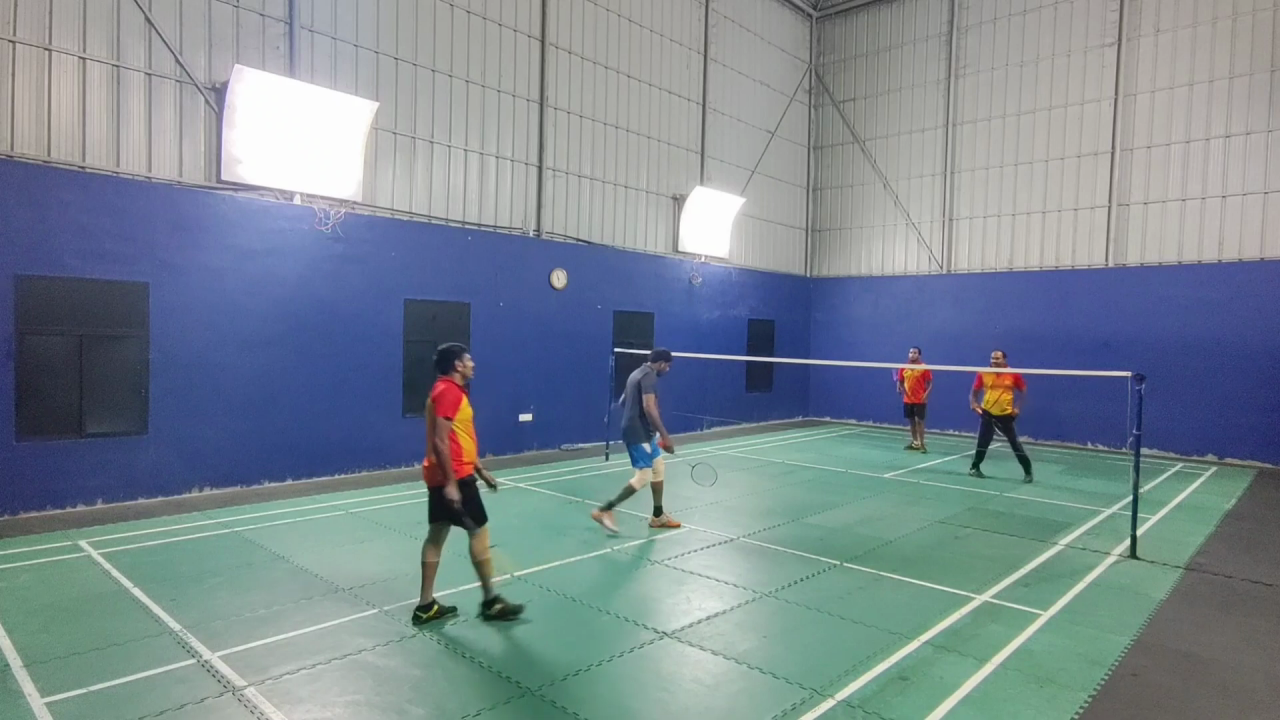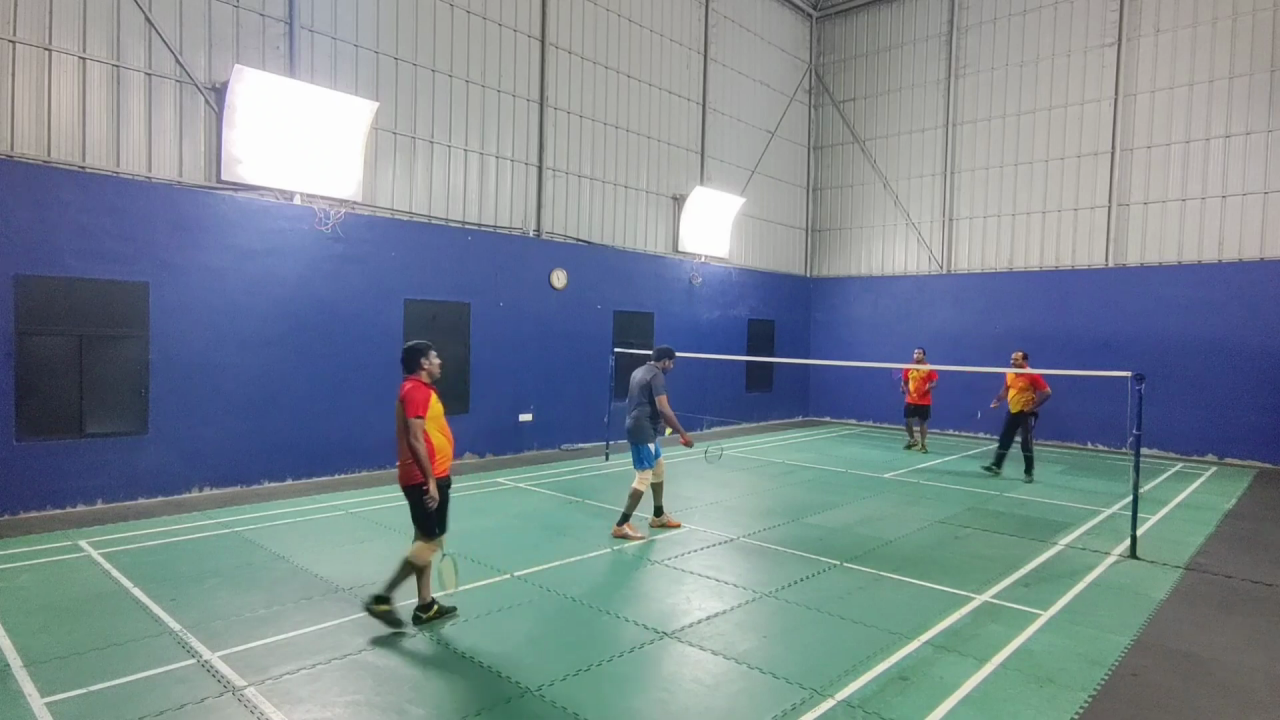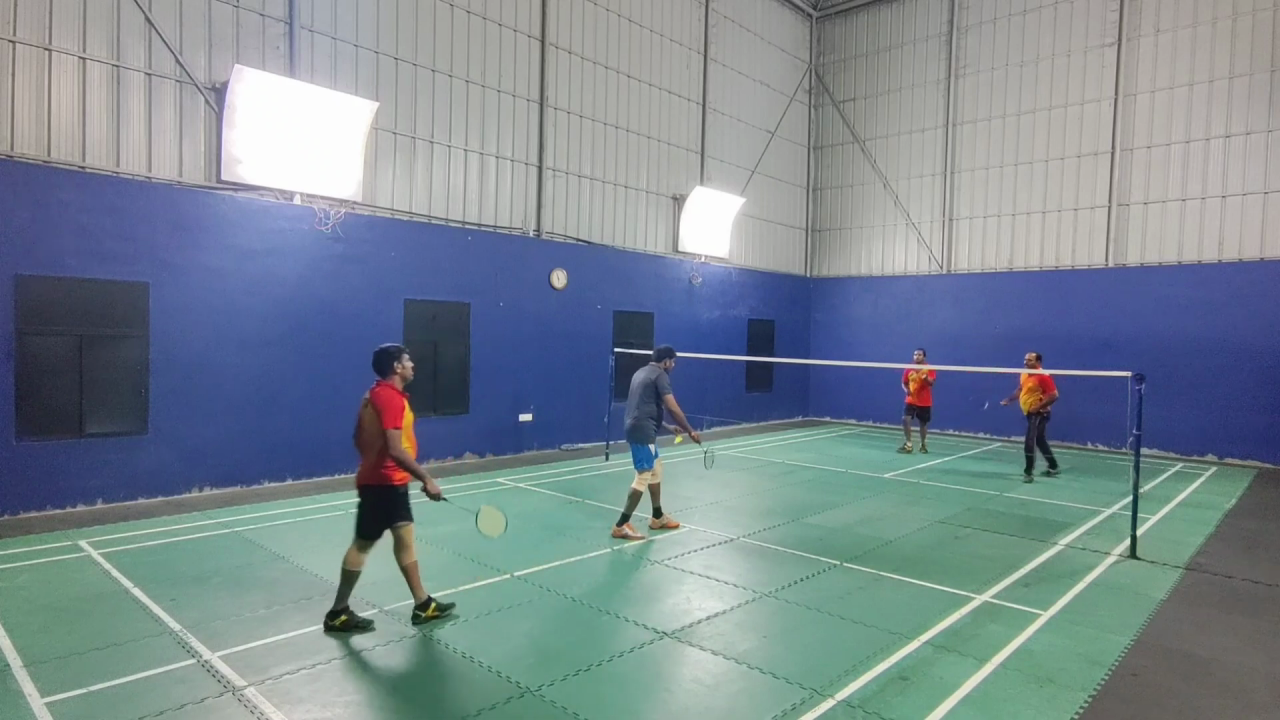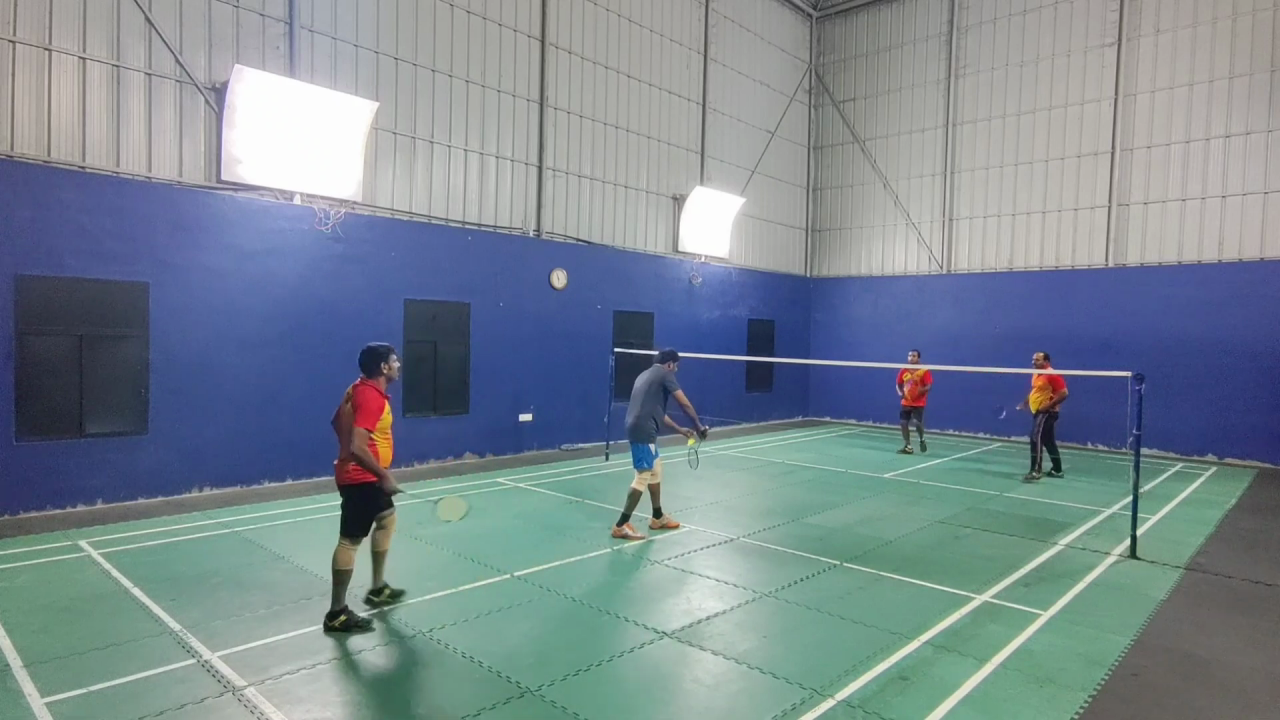
dt=0.3s
person 1, frame 1
left shoulder: (449, 391)
right shoulder: (448, 393)
right elbow: (440, 441)
left wrist: (480, 470)
right wrist: (451, 483)
left hip: (441, 476)
right hip: (452, 477)
left knee: (437, 534)
right knee: (479, 531)
left ankle: (426, 605)
right ankle: (491, 601)
person 1, frame 2
left shoulder: (417, 390)
right shoulder: (417, 391)
right elbow: (415, 440)
right wrist: (431, 481)
left hip: (424, 477)
right hip: (425, 479)
left knee: (430, 538)
right knee: (431, 541)
left ankle: (426, 605)
right ankle: (382, 598)
person 1, frame 3
left shoulder: (377, 395)
right shoulder: (390, 398)
left elbow: (358, 437)
right elbow: (396, 450)
right wrist: (427, 479)
left hip: (389, 481)
right hip: (382, 483)
left knee: (404, 536)
right knee: (363, 543)
left ankle: (423, 604)
right ankle: (338, 613)
person 1, frame 4
left shoulder: (359, 390)
right shoulder: (372, 399)
left elbow: (337, 422)
right elbow: (357, 448)
right wrist: (385, 477)
left hip: (363, 476)
right hip: (362, 479)
left knee: (387, 518)
right knee: (350, 540)
left ankle: (379, 590)
right ankle: (337, 614)
person 2, frame 1
left shoulder: (639, 373)
right shoulder: (649, 376)
left elbow: (623, 401)
right elbow: (649, 408)
right wrist: (665, 436)
left hip: (644, 431)
right hip: (638, 433)
left knee: (658, 468)
right knee: (643, 477)
left ankle: (658, 516)
right ankle: (604, 510)
person 2, frame 2
left shoulder: (639, 371)
right shoulder: (656, 376)
right elbow: (664, 409)
right wrist: (683, 433)
left hip: (639, 428)
right hip: (643, 431)
left knee: (658, 469)
right knee: (643, 477)
left ankle: (658, 515)
right ankle: (621, 525)
person 2, frame 3
left shoulder: (642, 373)
right shoulder: (659, 376)
right elbow: (673, 408)
left wrist: (666, 426)
right wrist: (690, 431)
left hip: (638, 428)
right hip: (643, 431)
left knee: (656, 470)
right knee: (643, 477)
left ankle: (658, 517)
right ankle: (621, 526)
person 2, frame 4
left shoulder: (647, 375)
right shoulder: (664, 374)
right elbow: (685, 403)
left wrist: (679, 429)
right wrist: (698, 426)
left hip: (640, 429)
right hip: (643, 431)
left knee: (655, 470)
right knee: (642, 476)
left ankle: (658, 517)
right ankle: (621, 525)
